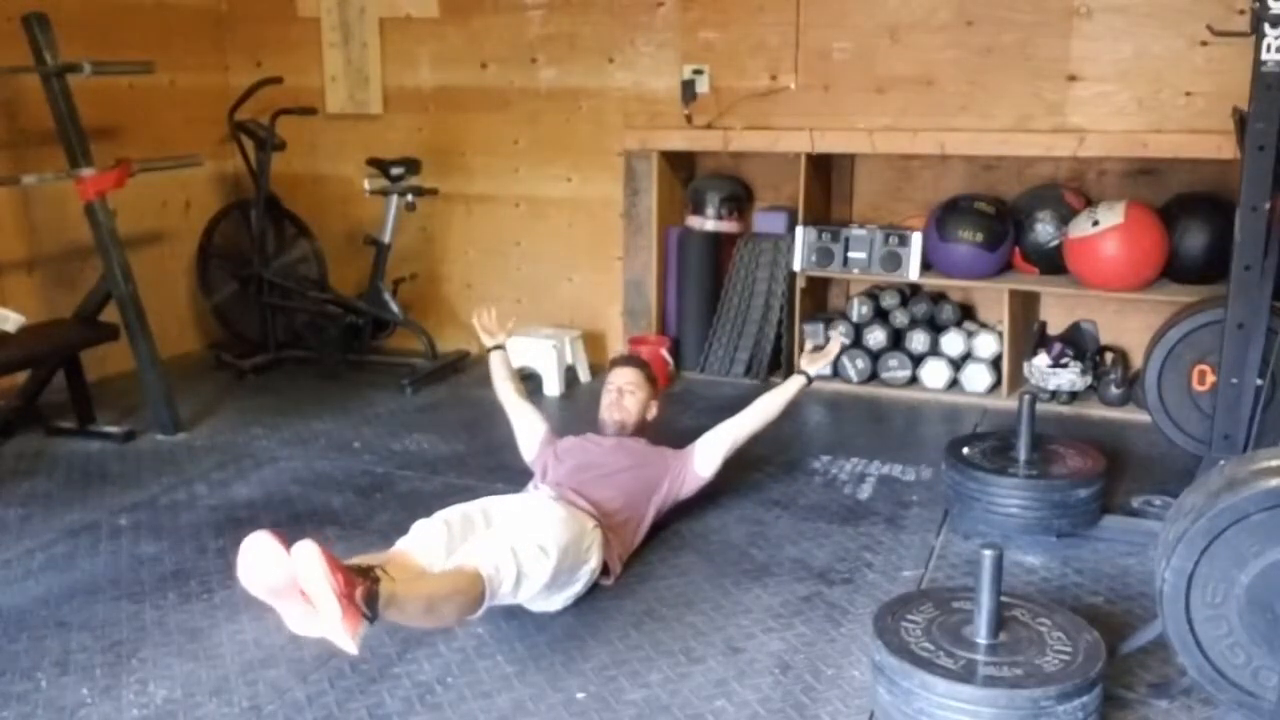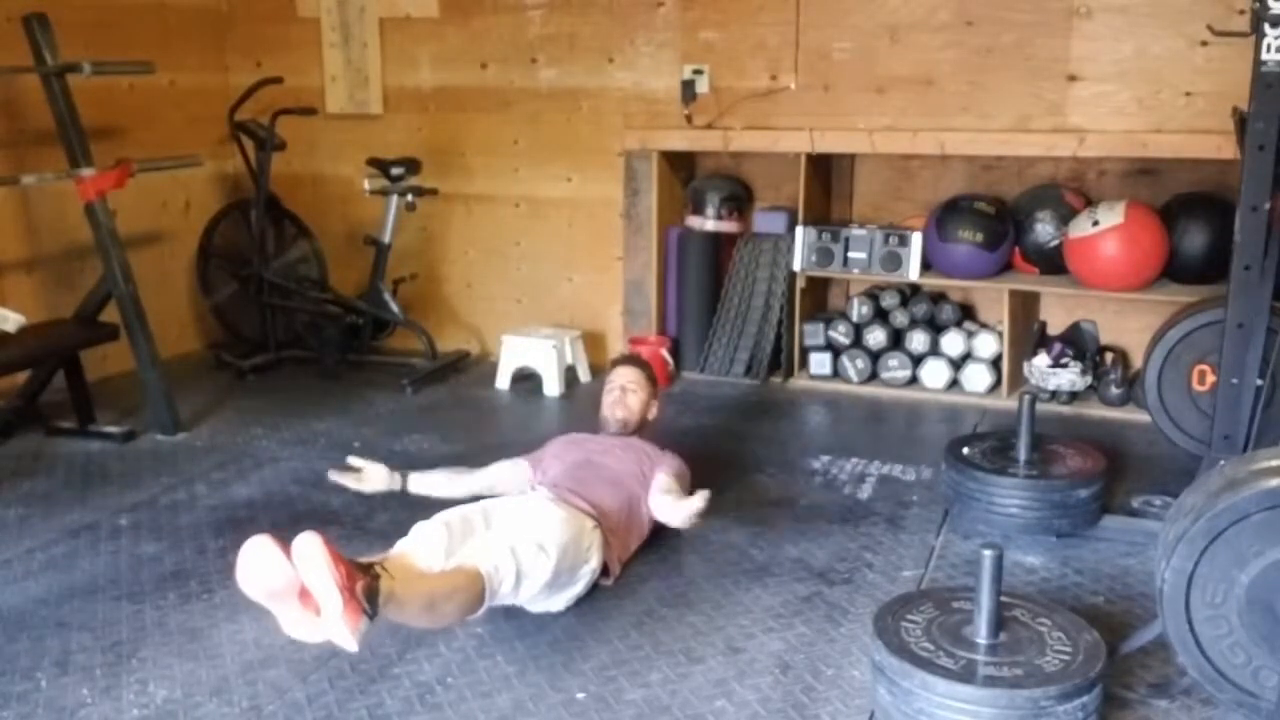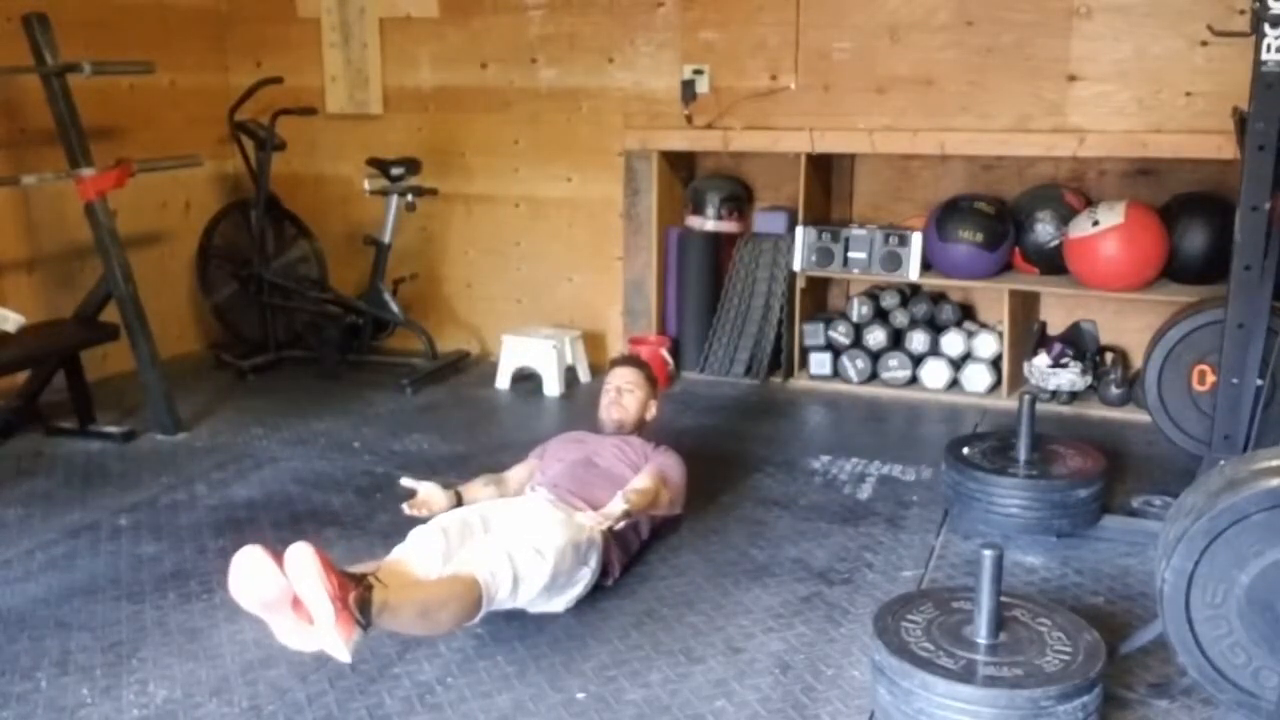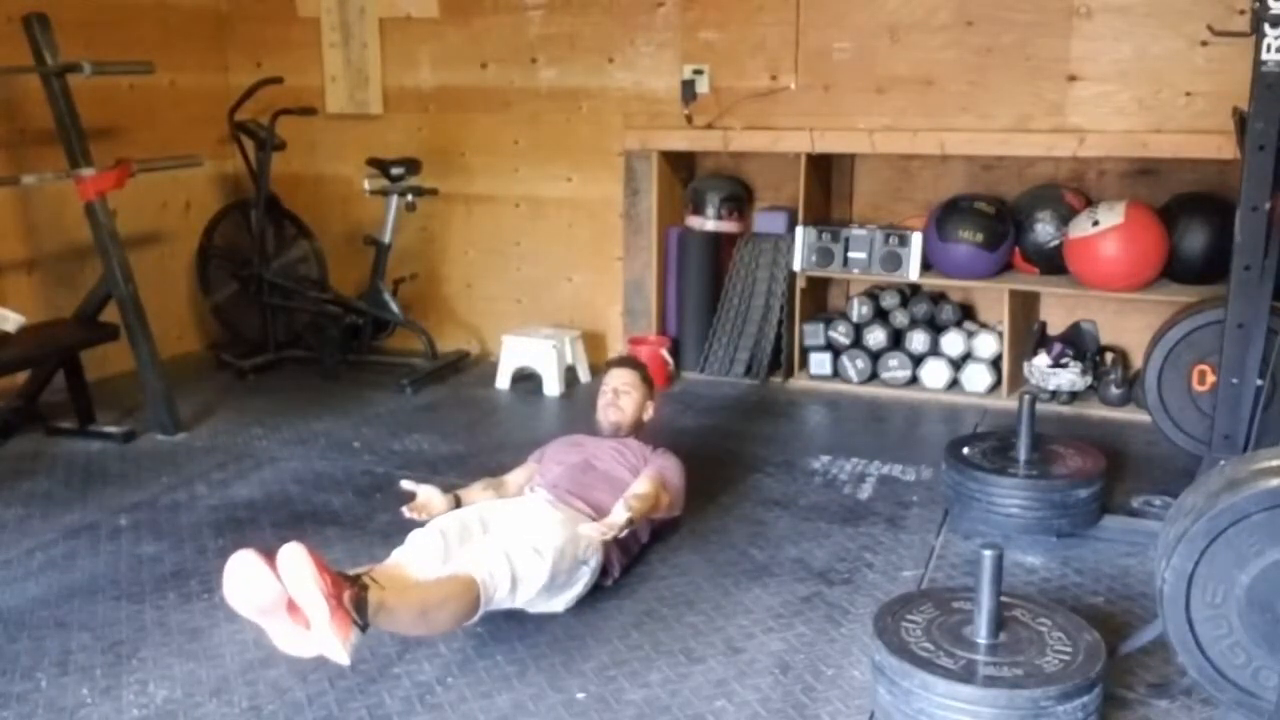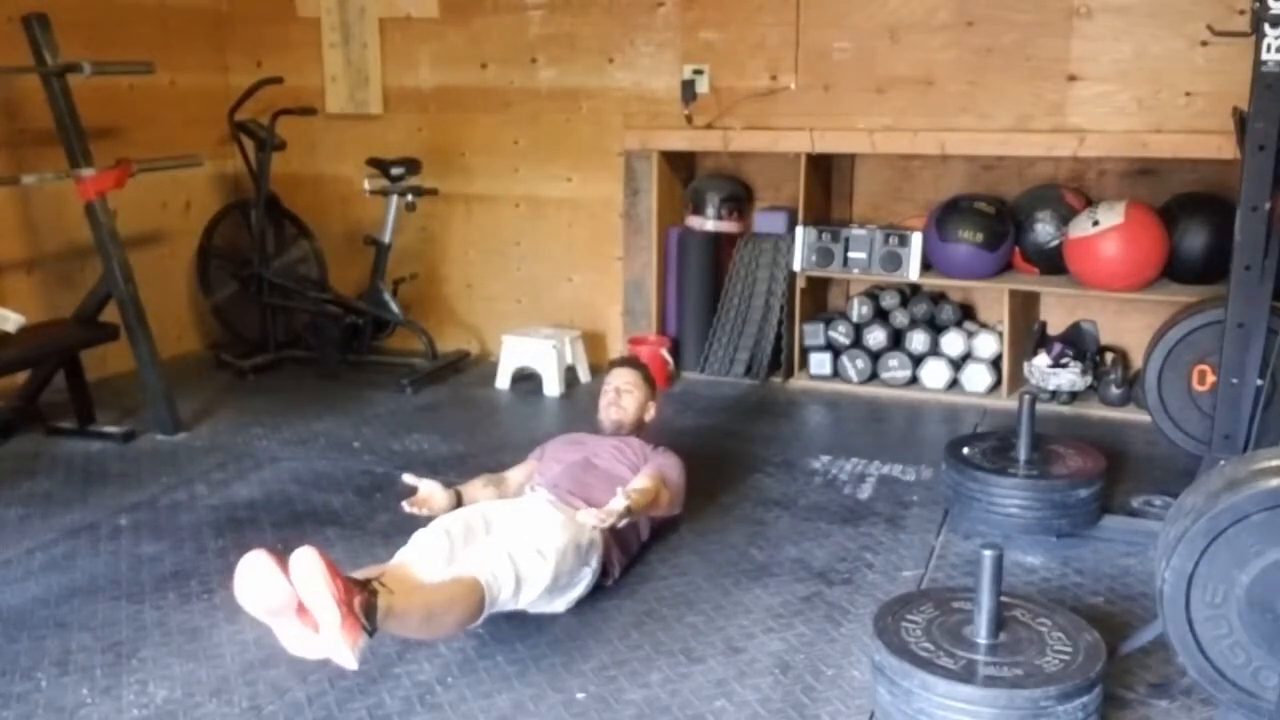
dt=0.5s
person 1, frame 1
left shoulder: (667, 465)
right shoulder: (562, 447)
left elbow: (736, 428)
right elbow: (516, 405)
left wrist: (802, 376)
right wrist: (497, 350)
left hip: (572, 529)
right hip: (511, 506)
left knee: (475, 571)
right knee: (422, 546)
left ankle: (362, 600)
right ankle: (326, 597)
person 1, frame 2
left shoulder: (658, 460)
right shoulder: (564, 444)
left elbow: (668, 496)
right elbow: (486, 476)
left wrist: (678, 508)
right wrist: (399, 479)
left hip: (575, 529)
right hip: (510, 509)
left knee: (478, 572)
right knee: (423, 545)
left ankle: (364, 599)
right ankle: (321, 604)
person 1, frame 3
left shoulder: (661, 461)
right shoulder: (565, 442)
left elbow: (647, 495)
right elbow: (506, 480)
left wrist: (615, 512)
right wrist: (453, 497)
left hip: (572, 530)
right hip: (511, 510)
left knee: (475, 577)
right knee: (420, 553)
left ankle: (357, 608)
right ankle: (312, 608)
person 1, frame 4
left shoulder: (660, 462)
right shoulder: (564, 444)
left elbow: (647, 497)
right elbow: (506, 484)
left wrist: (622, 518)
right wrist: (453, 500)
left hip: (572, 532)
right hip: (512, 511)
left knee: (474, 576)
right knee: (418, 557)
left ankle: (353, 610)
right ankle: (311, 614)
person 1, frame 5
left shoulder: (659, 460)
right shoulder: (564, 442)
left elbow: (648, 493)
right elbow: (506, 481)
left wrist: (619, 507)
right wrist: (453, 495)
left hip: (574, 530)
right hip: (510, 511)
left knee: (478, 577)
right knee: (422, 556)
left ankle: (364, 614)
right ankle: (317, 615)
